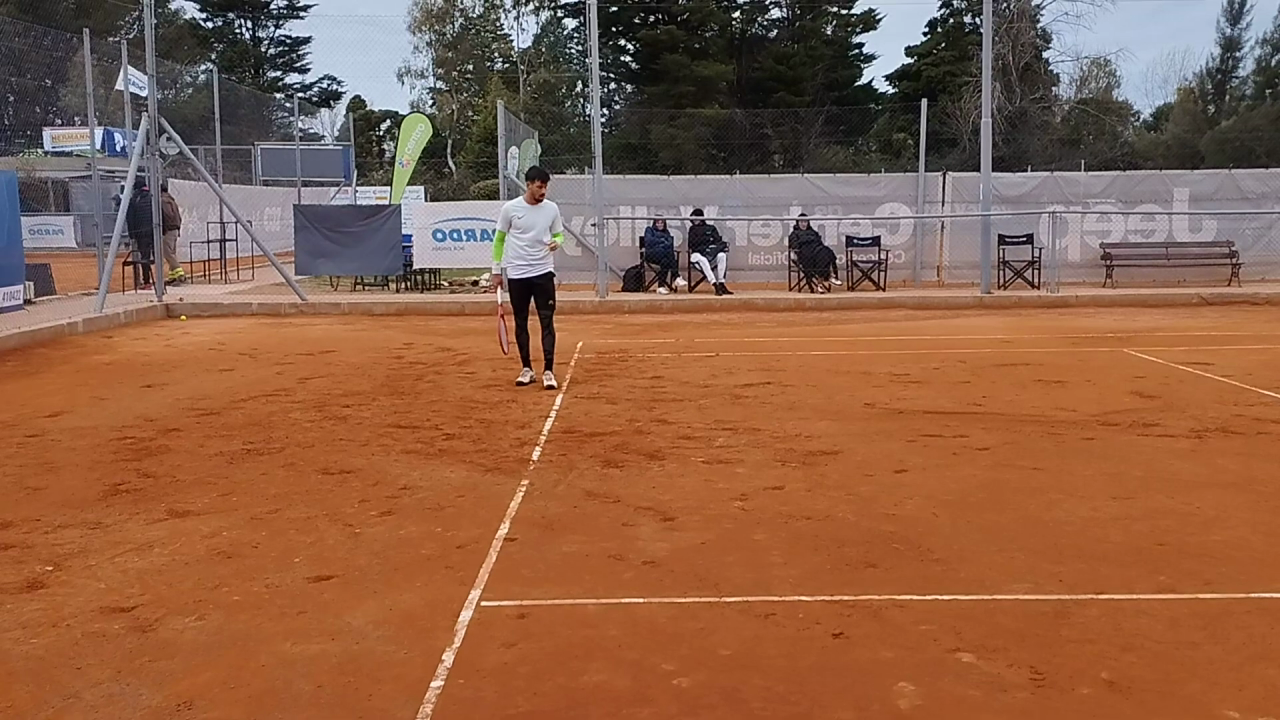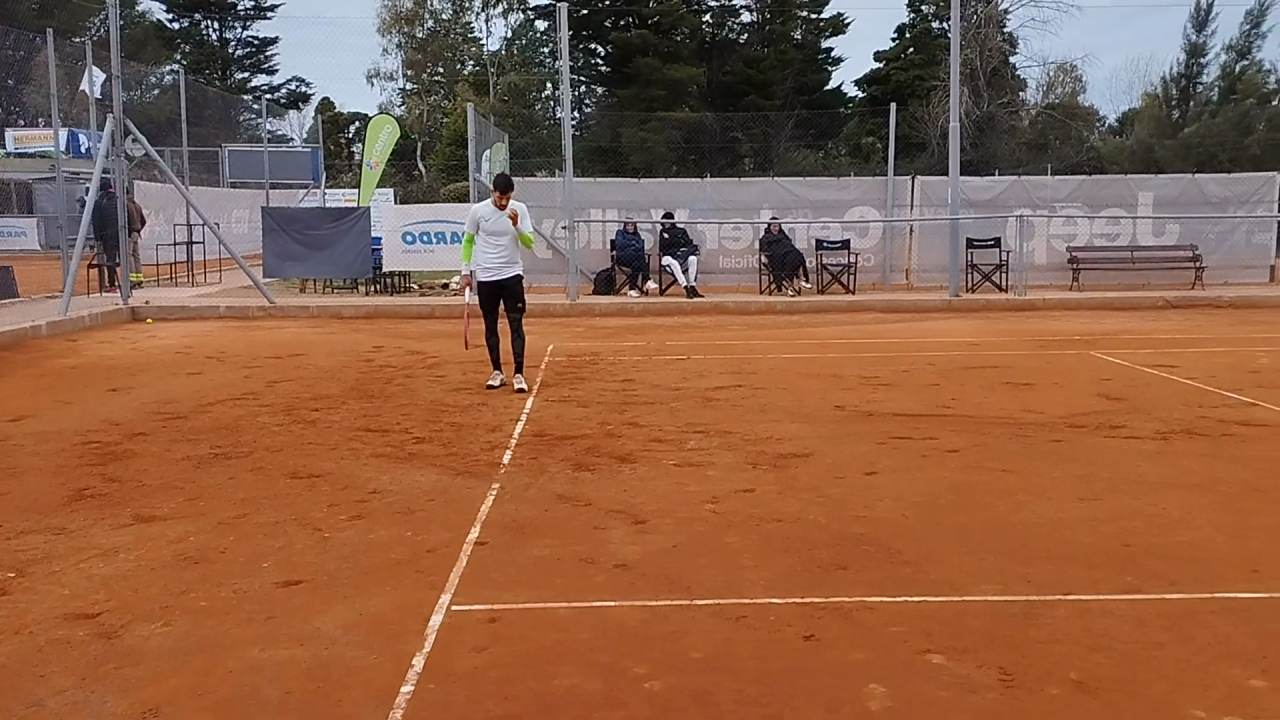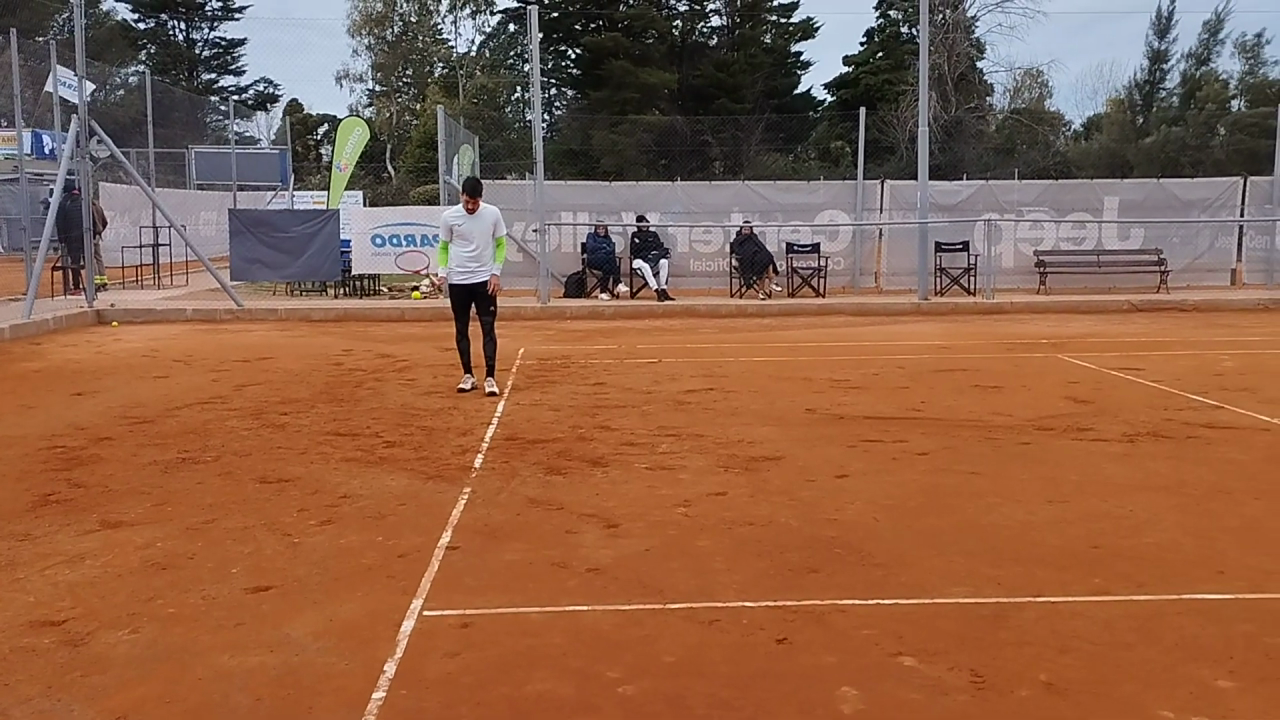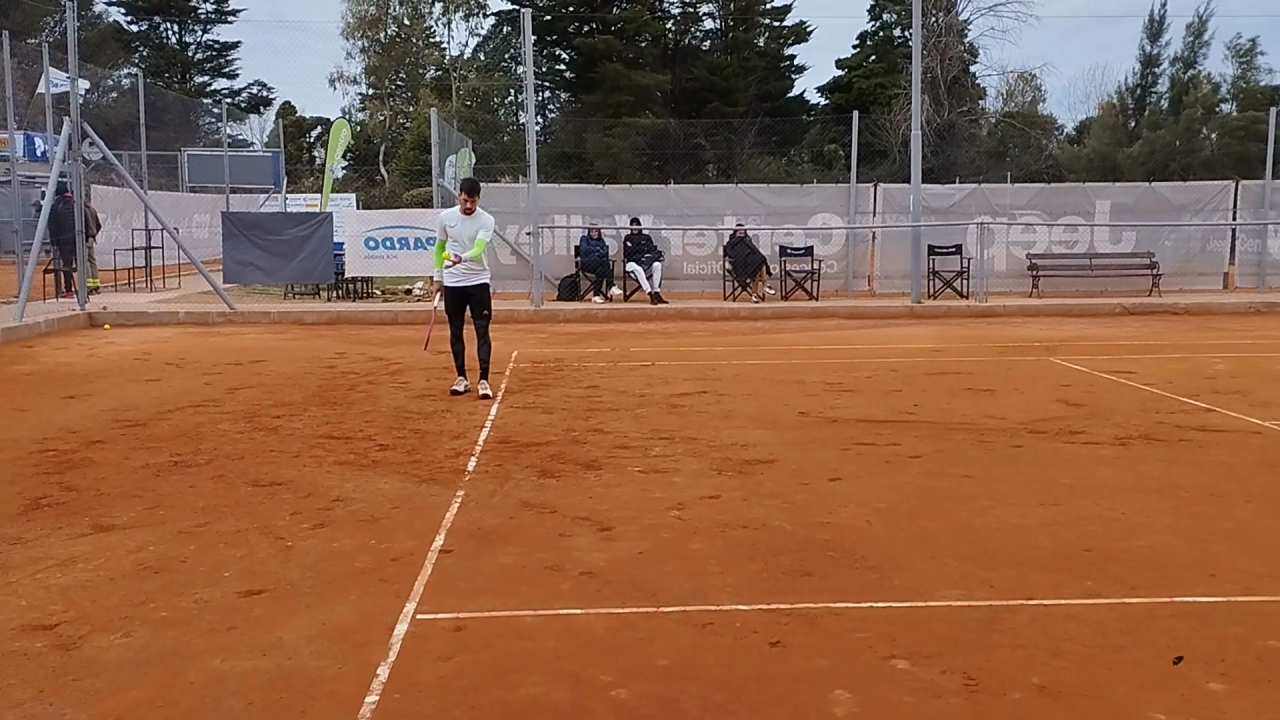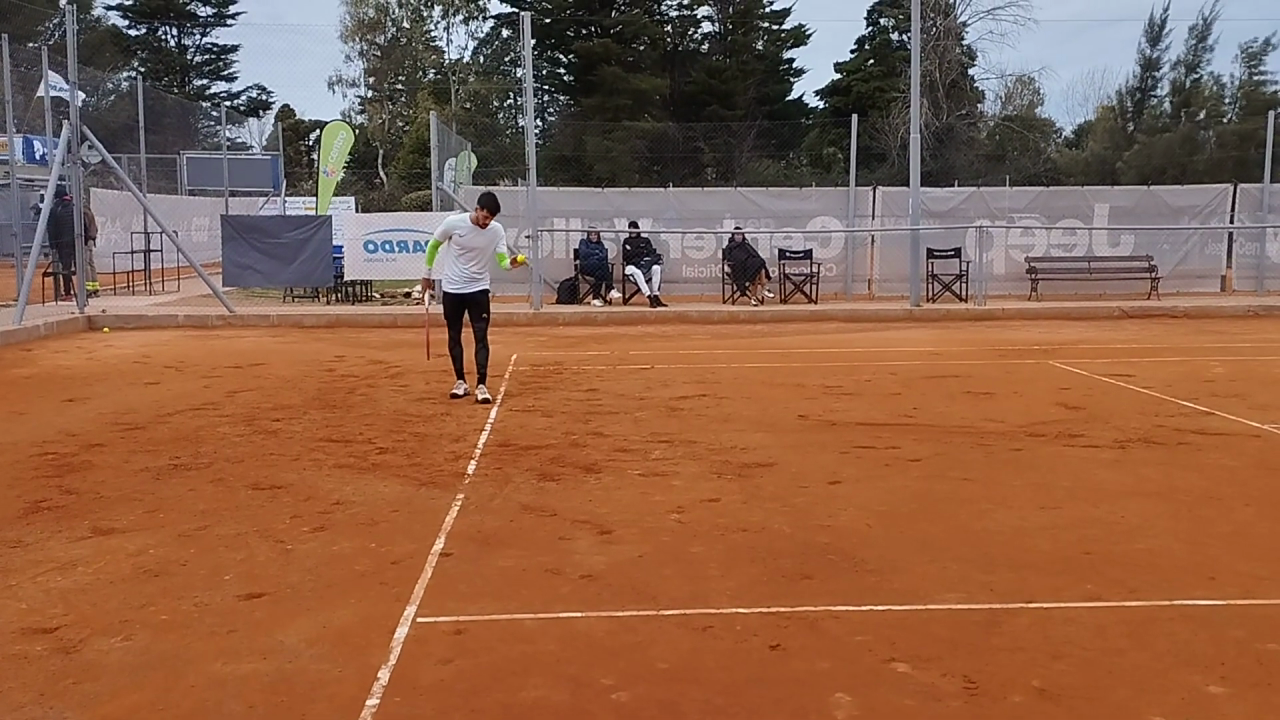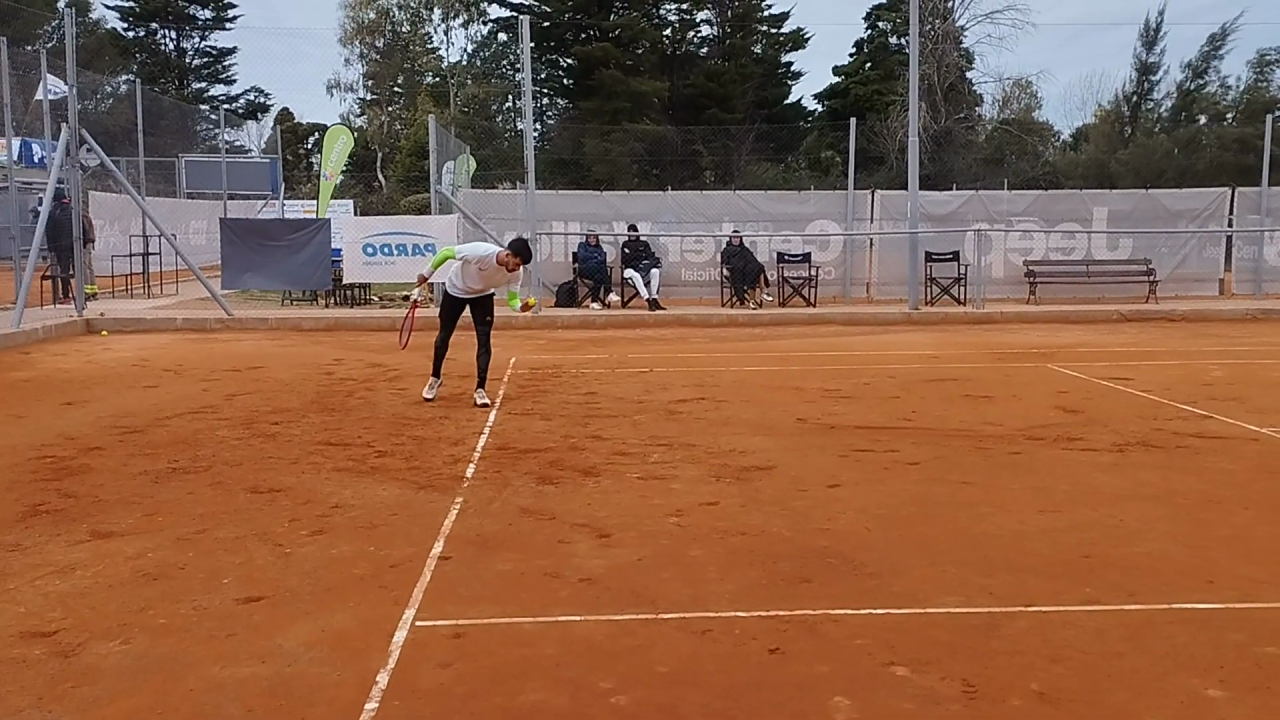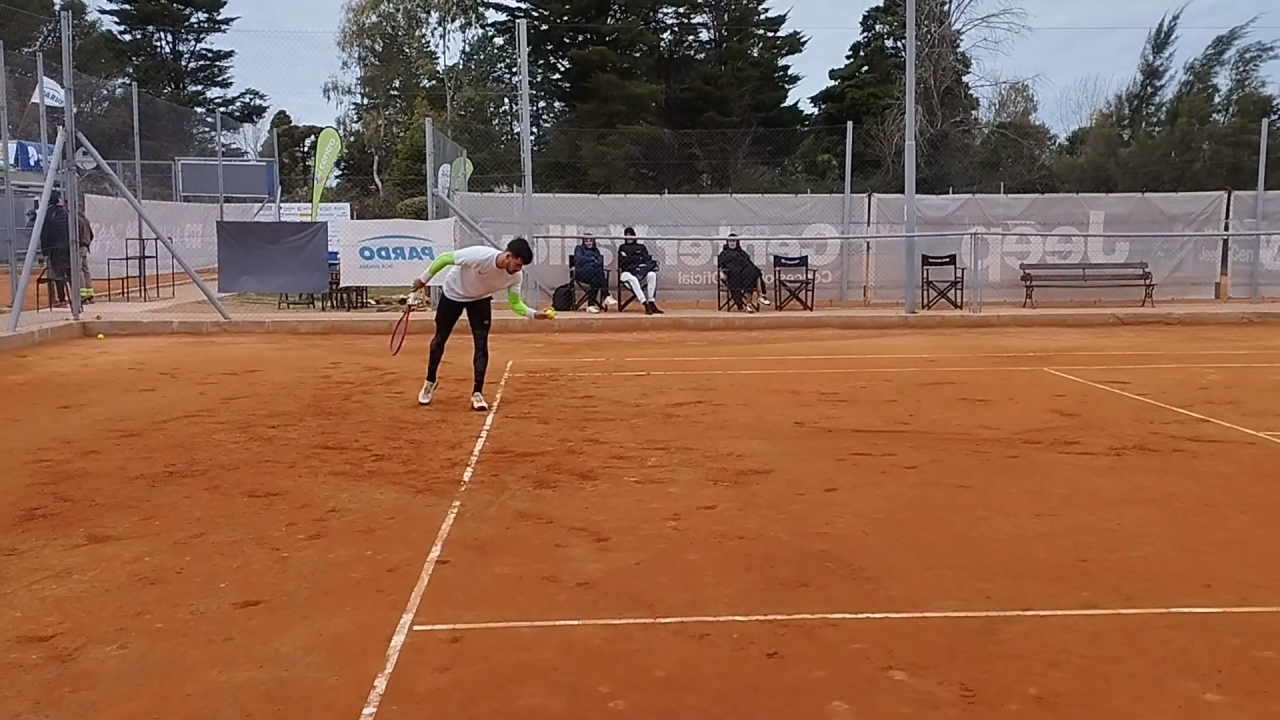
dt=0.7s
person 1, frame 1
left shoulder: (552, 208)
right shoulder: (510, 208)
left elbow: (559, 236)
right elbow: (499, 239)
left wrist: (557, 242)
right wrist: (496, 270)
left hip: (543, 273)
right hip: (517, 274)
left knee: (547, 321)
right knee: (520, 322)
left ankle: (548, 371)
right ankle: (527, 369)
person 1, frame 2
left shoulder: (520, 209)
right shoulder: (478, 210)
left elbow: (530, 241)
right elbow: (468, 241)
left wrist: (517, 226)
right wrist: (466, 271)
left hip: (512, 275)
right hip: (485, 277)
left knee: (516, 324)
right knee: (490, 325)
left ankle: (518, 374)
right ankle: (497, 372)
person 1, frame 3
left shoulder: (493, 213)
right shoulder: (449, 216)
left elbow: (501, 245)
right elbow: (443, 248)
left wrist: (496, 273)
right wrist: (442, 272)
left hip: (485, 280)
right hip: (458, 281)
left knee: (488, 328)
right knee: (461, 329)
left ankle: (490, 377)
right ankle: (468, 375)
person 1, frame 4
left shoulder: (486, 220)
right shoulder: (446, 217)
left elbow: (479, 250)
right elbow: (440, 247)
left wrist: (461, 258)
right wrist: (438, 277)
left hip: (478, 283)
right hip: (452, 284)
left knee: (482, 331)
right knee: (456, 332)
left ankle: (483, 380)
right ankle: (461, 378)
person 1, frame 5
left shoulder: (497, 231)
right shoulder: (453, 223)
left elbow: (502, 258)
right elbow: (433, 246)
left wrist: (511, 263)
right wrist: (428, 275)
left hip: (478, 288)
right hip: (452, 288)
left knee: (481, 335)
right knee: (454, 336)
left ankle: (481, 385)
right ankle: (461, 381)
person 1, frame 6
left shoulder: (516, 273)
right shoulder: (479, 251)
left elbow: (512, 299)
right elbow: (446, 252)
left wrist: (520, 307)
right wrist: (426, 275)
left hip: (483, 295)
right hip: (455, 290)
left knee: (484, 339)
right knee: (444, 335)
left ankle: (480, 389)
right ankle: (435, 378)
person 1, frame 7
left shoulder: (515, 275)
right shoulder: (478, 255)
left elbow: (515, 303)
right elbow: (444, 258)
left wrist: (533, 313)
right wrist: (423, 280)
left hip: (480, 299)
right hip: (453, 294)
left knee: (481, 343)
right knee: (440, 338)
left ankle: (477, 393)
right ankle: (430, 382)
